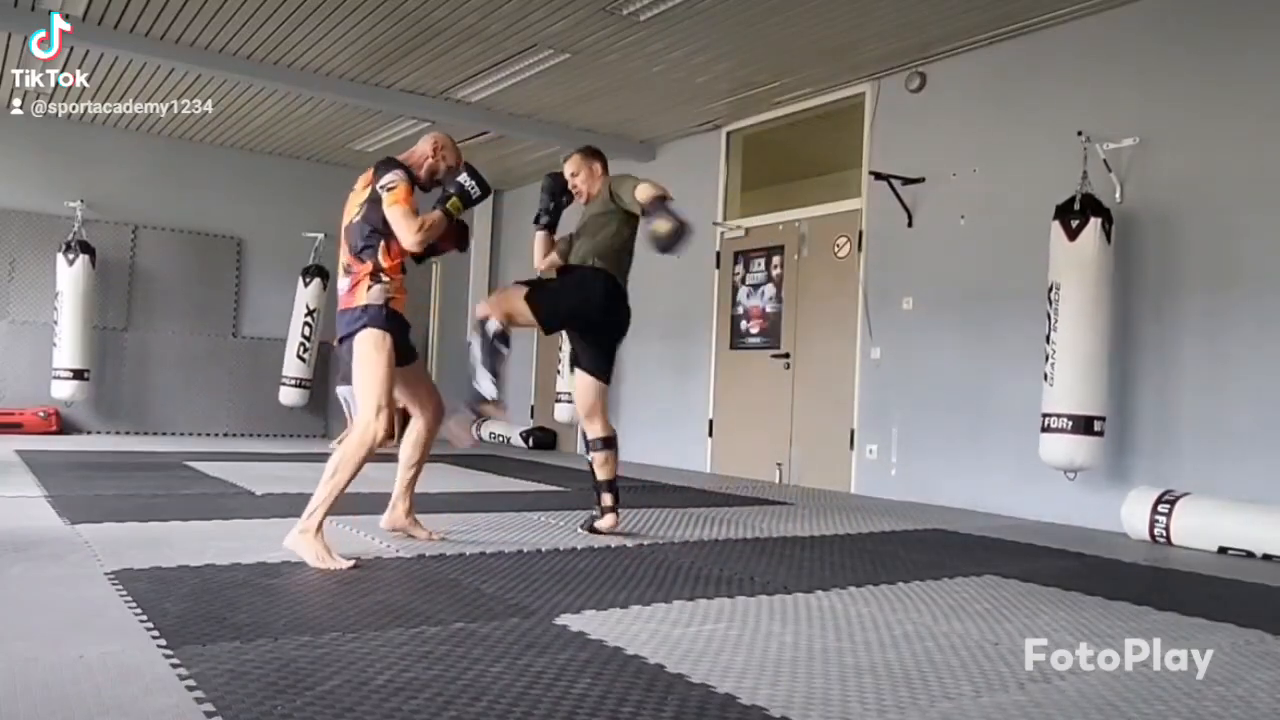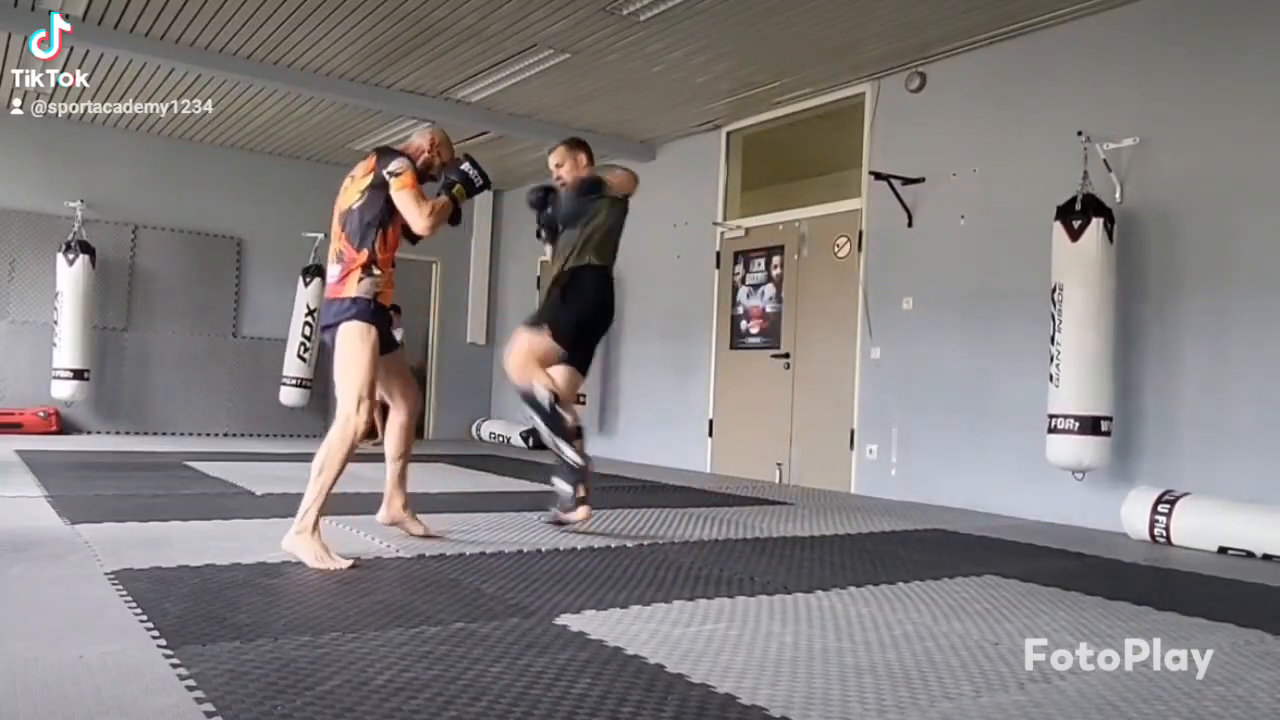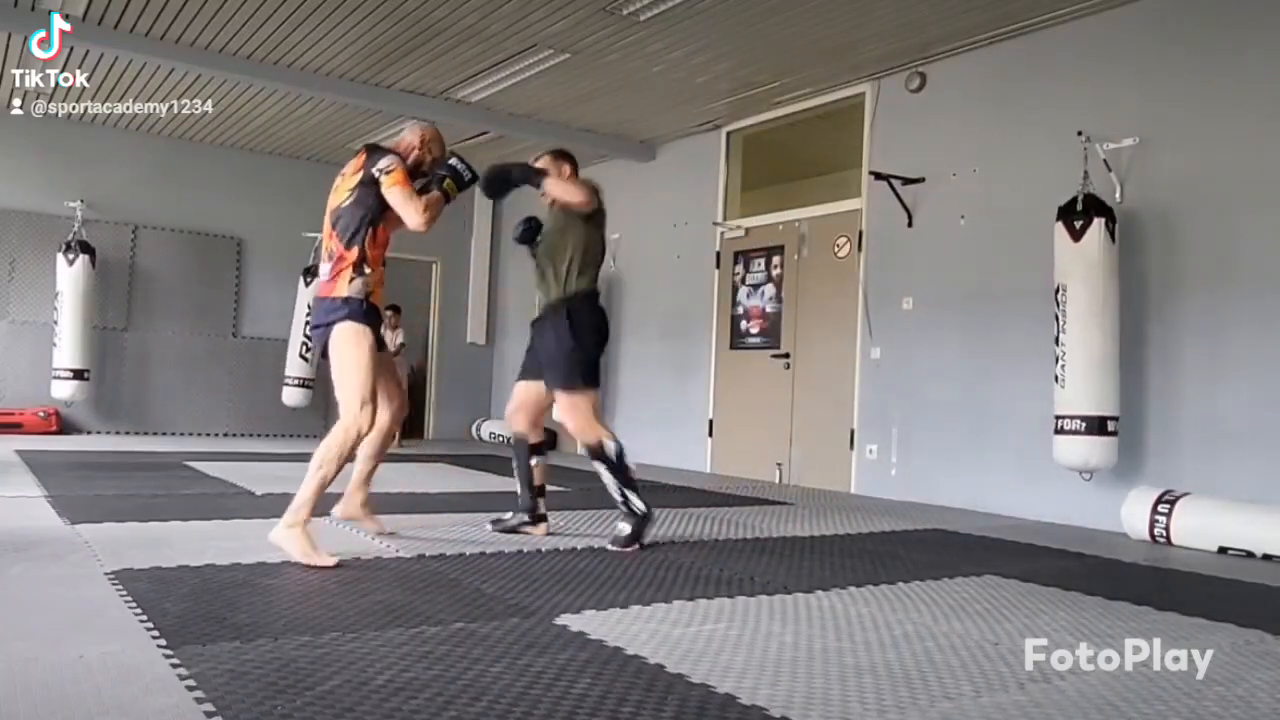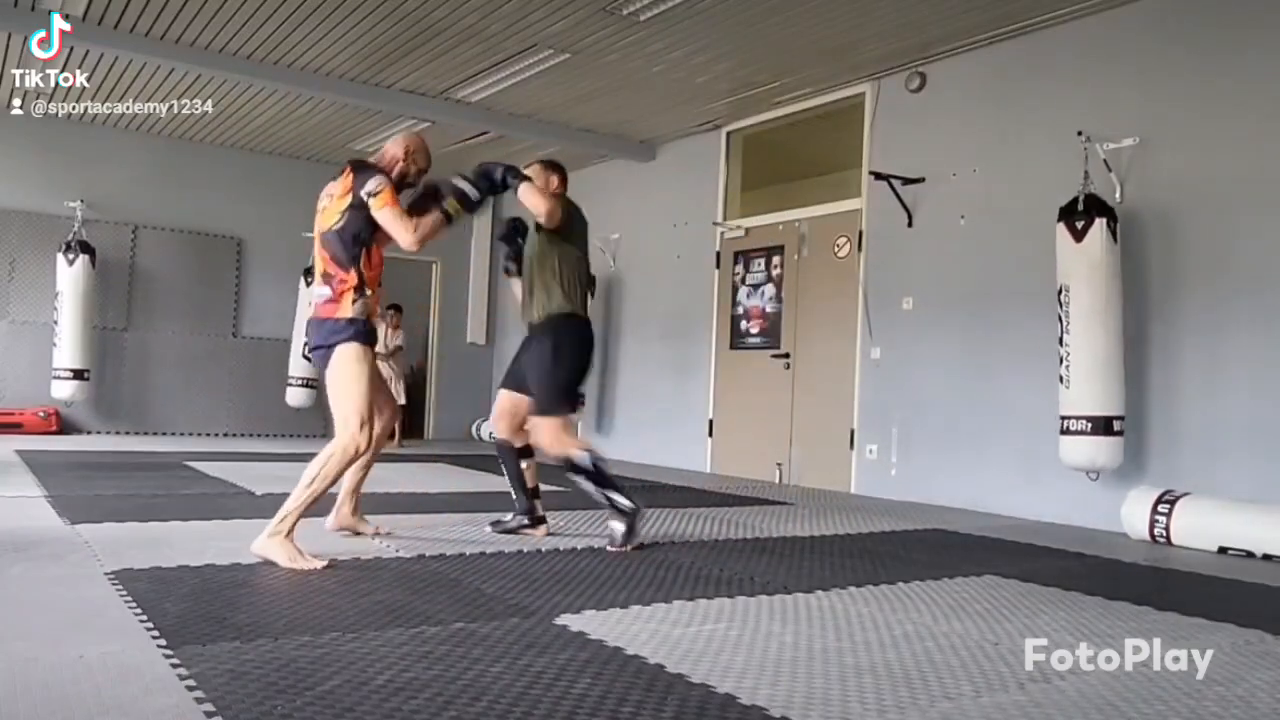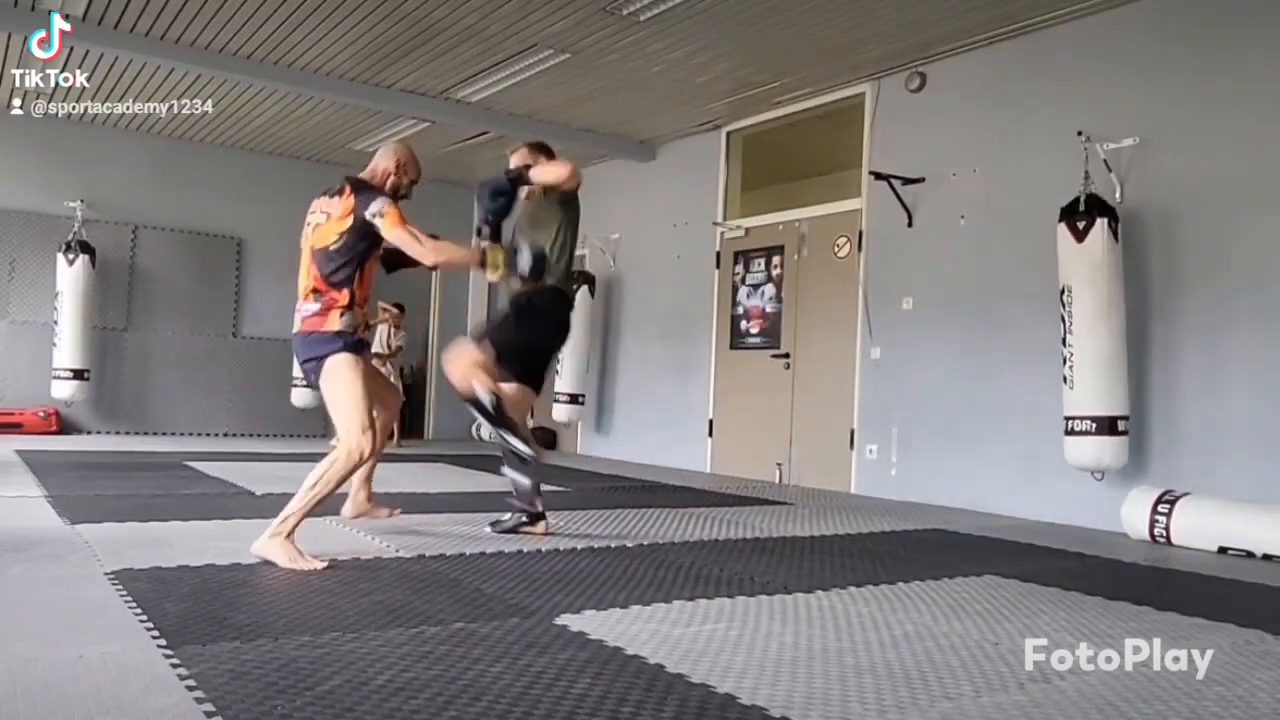
dt=0.1s
person 1, frame 1
left shoulder: (384, 183)
right shoulder: (392, 175)
right elbow: (413, 237)
left wrist: (436, 245)
right wrist: (454, 204)
left hip: (385, 315)
right hip: (368, 313)
left knee: (429, 410)
right knee: (372, 424)
left ankle: (400, 510)
right ankle: (307, 529)
person 1, frame 2
left shoulder: (373, 172)
right shoulder: (394, 163)
right elbow: (424, 221)
left wrist: (428, 214)
right wrist: (457, 191)
left hip: (362, 305)
right hip: (355, 305)
left knee: (407, 401)
right knee: (354, 418)
left ankle: (395, 504)
right ankle: (303, 529)
person 1, frame 3
left shoulder: (365, 171)
right shoulder: (384, 160)
right elbow: (419, 218)
left wrist: (435, 191)
right wrist: (447, 185)
left hip: (352, 305)
right hip: (347, 303)
left knee: (393, 401)
right knee: (358, 419)
left ankle: (355, 499)
right ankle: (292, 523)
person 1, frame 4
left shoulder: (344, 186)
right shoulder: (372, 181)
right elbow: (411, 239)
left wrist: (417, 209)
right wrist: (451, 206)
left hip: (341, 323)
right hip: (345, 326)
left knee: (384, 413)
right knee: (355, 440)
left ankle: (345, 511)
right ankle: (277, 533)
person 1, frame 5
left shoulder: (329, 199)
right shoulder: (371, 200)
right elbow: (428, 254)
left wrist: (390, 256)
right wrist: (498, 258)
left hip: (319, 333)
right hip: (331, 335)
left knee: (389, 401)
right knee: (359, 444)
left ankle: (360, 498)
right ankle: (277, 535)
person 2, frame 1
left shoulder: (617, 189)
right shoulder: (584, 227)
left elbow: (651, 191)
right elbow: (543, 263)
left wrist: (658, 208)
right wrist: (548, 213)
left hip: (589, 288)
right hip: (609, 310)
left knee: (492, 309)
right knee: (591, 413)
left ankle: (486, 398)
right ankle: (607, 507)
person 2, frame 2
left shoulder: (602, 178)
right shoulder: (567, 211)
left elbow: (628, 181)
right elbow: (562, 254)
left wrist: (595, 185)
right wrist: (546, 225)
left hip: (583, 288)
right hip: (568, 294)
left knee: (519, 358)
right knee: (558, 401)
left ankle: (566, 462)
right ankle: (578, 495)
person 2, frame 3
left shoulder: (583, 197)
right shoulder: (559, 227)
left elbow: (576, 196)
left wrist: (527, 173)
right wrist: (534, 243)
left hip: (575, 318)
right hip: (553, 321)
left knee: (580, 424)
right knee: (520, 418)
left ankle: (634, 509)
right ankle: (531, 512)
person 2, frame 4
left shoulder: (564, 211)
right shoulder: (537, 240)
left elbow: (544, 208)
right elbow: (526, 296)
left wrist: (511, 176)
right wrist: (513, 255)
left hip: (562, 337)
right hip: (544, 337)
left knee: (550, 441)
right knee: (503, 425)
left ankle: (622, 506)
right ankle: (529, 512)
person 2, frame 5
left shoulder: (556, 195)
right shoulder: (528, 213)
left elbow: (569, 172)
left wrist: (521, 175)
right wrist: (490, 229)
left hip: (540, 307)
right hip: (532, 309)
left knee: (459, 363)
right knee: (509, 414)
left ankle: (520, 450)
right ankle: (530, 510)
